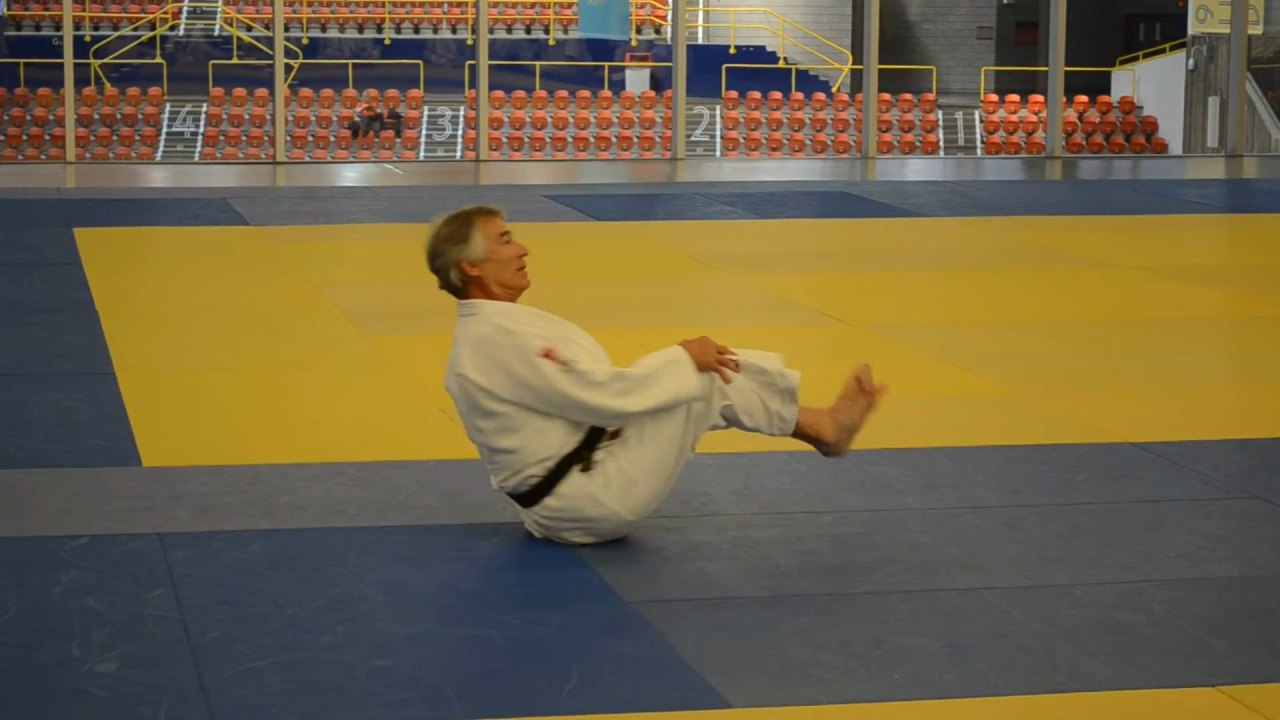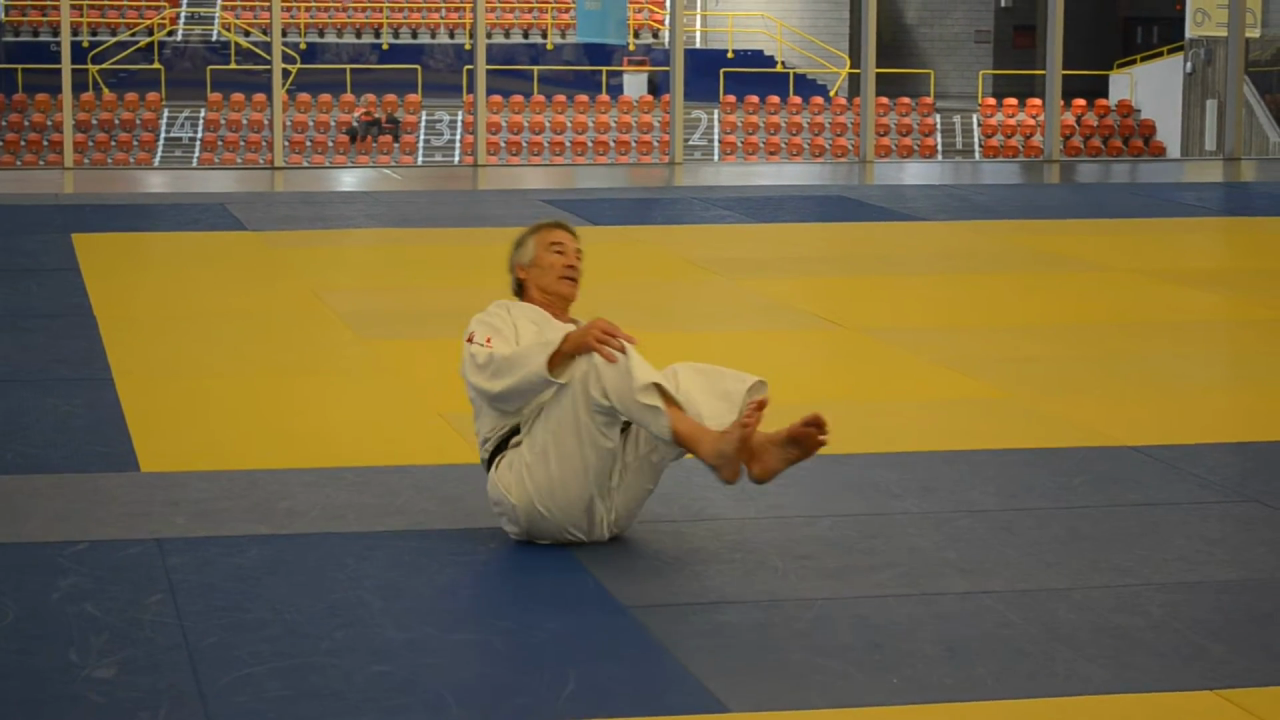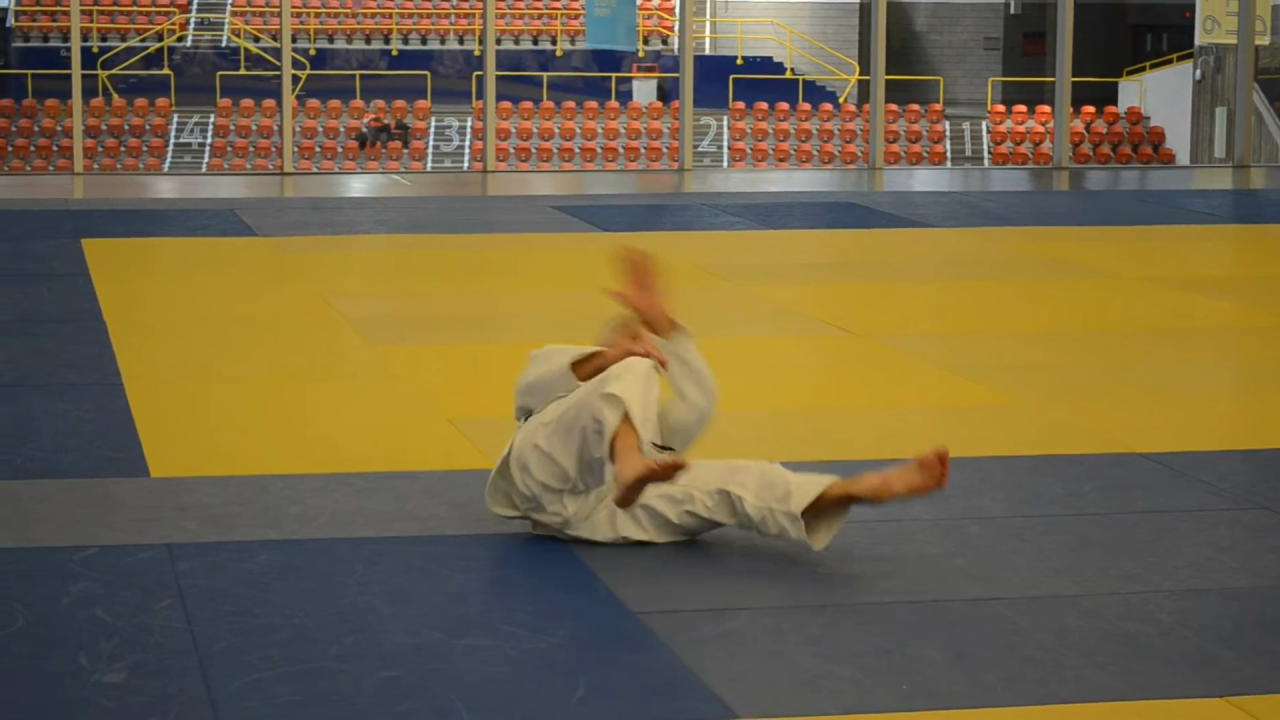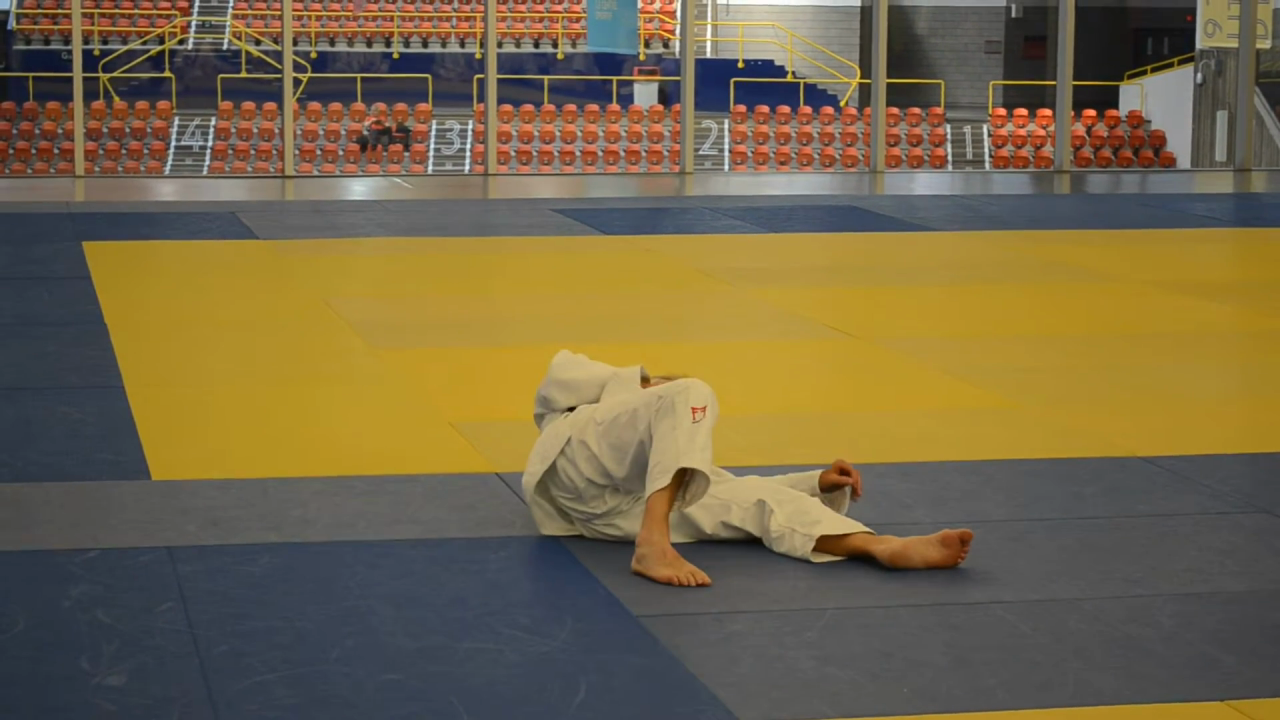
dt=0.5s
person 1, frame 1
left shoulder: (478, 338)
right shoulder: (503, 335)
right elbow: (605, 396)
right wrist: (684, 360)
right hip: (594, 499)
left knee: (704, 370)
right knee: (710, 379)
left ankle: (825, 426)
right ankle: (826, 428)
person 1, frame 2
left shoulder: (600, 339)
right shoulder: (501, 319)
left elbow: (643, 412)
right elbow: (496, 379)
right wrist: (570, 346)
right hip: (540, 492)
left knee: (683, 382)
right knee: (608, 359)
left ankle: (756, 451)
right ankle: (710, 447)
person 1, frame 3
left shoulder: (653, 425)
left elbow: (698, 402)
right elbow: (537, 379)
left wrist: (659, 319)
right wrist: (614, 354)
left hip: (602, 511)
right hip: (547, 479)
left knee: (740, 482)
right knee: (629, 374)
left ankle: (864, 487)
right ankle: (628, 468)
person 1, frame 4
left shoulder: (673, 461)
right shoulder: (574, 415)
left elbow: (737, 488)
right elbow: (561, 375)
left wrist: (819, 482)
right wrist: (638, 383)
left hip: (612, 509)
left knee: (761, 503)
right knee: (691, 397)
left ankle: (886, 547)
right ankle: (653, 544)
